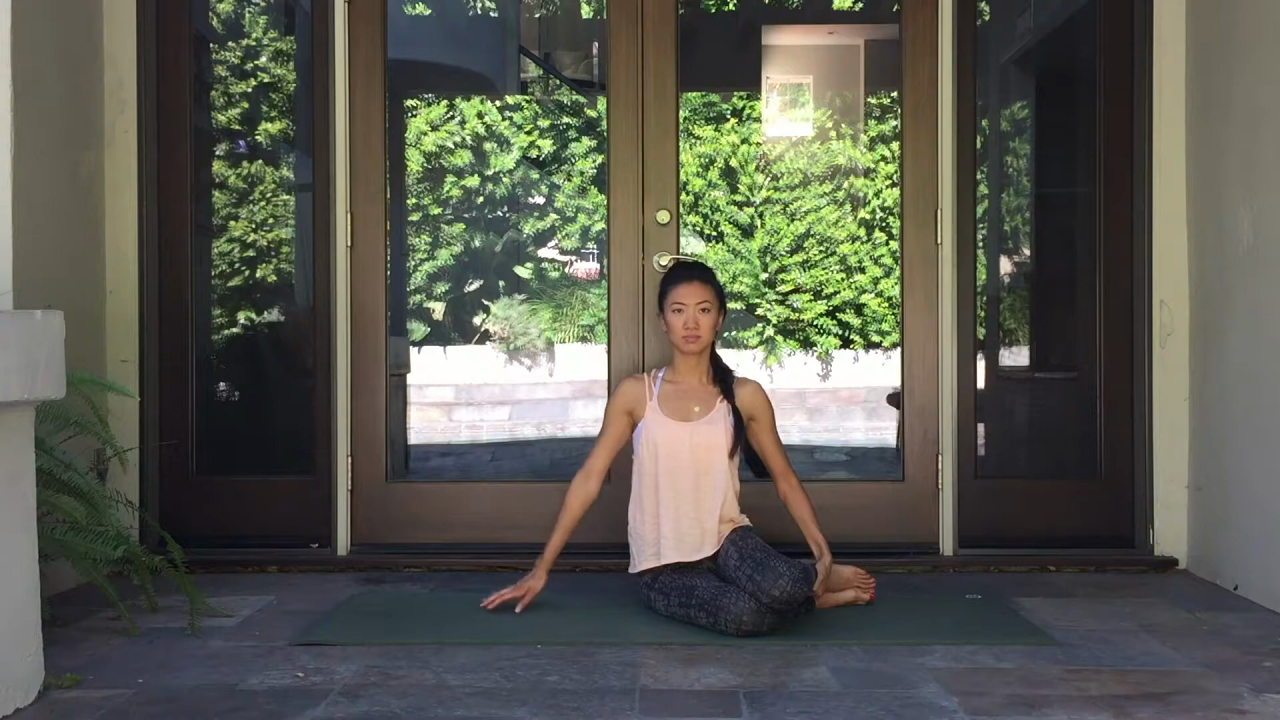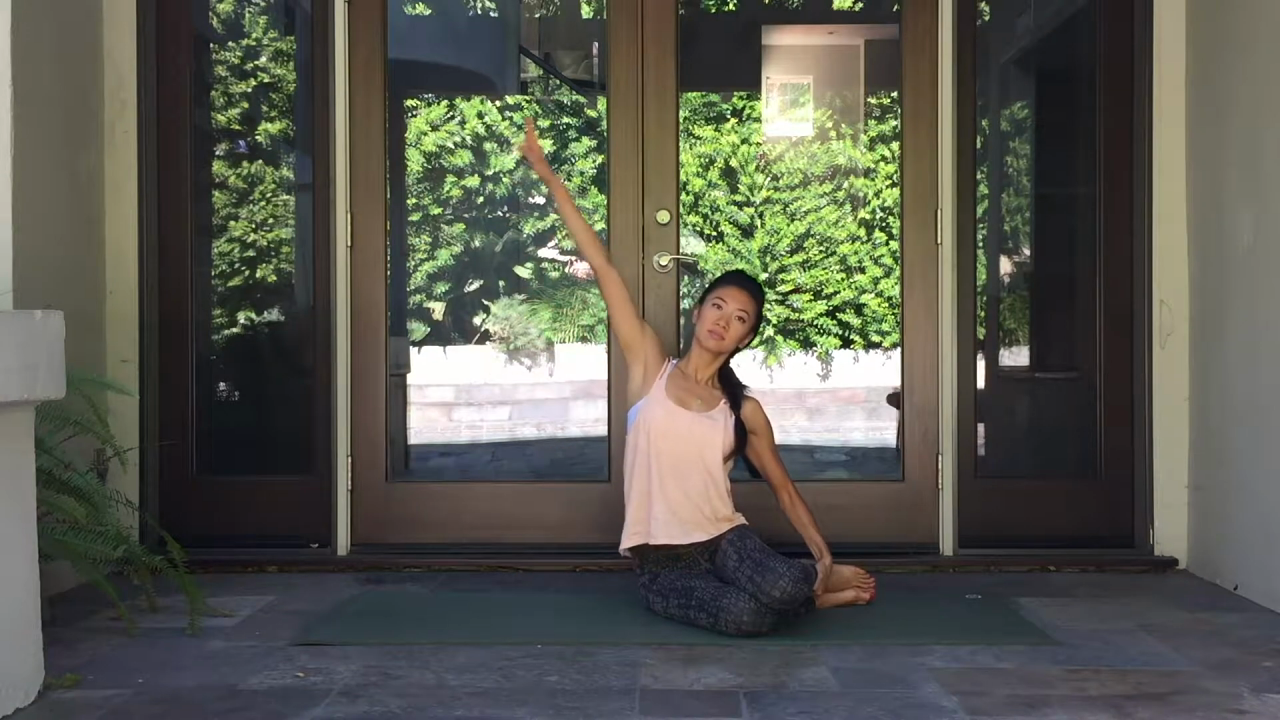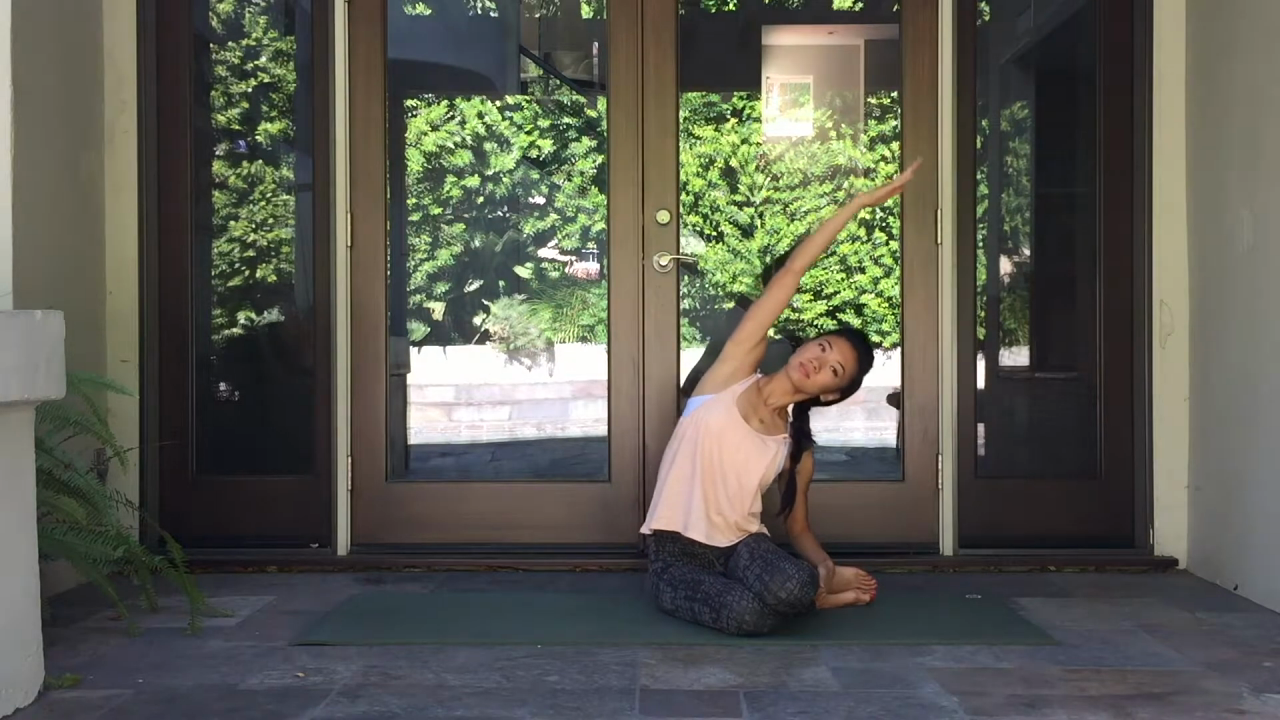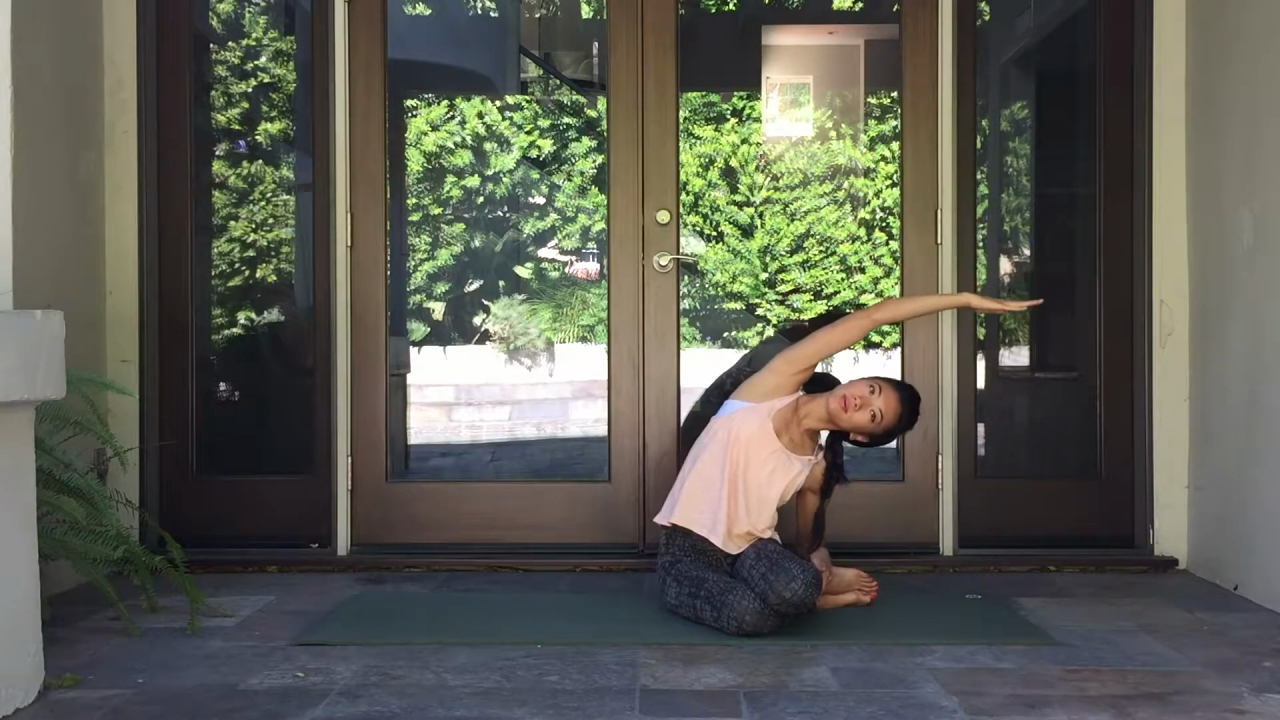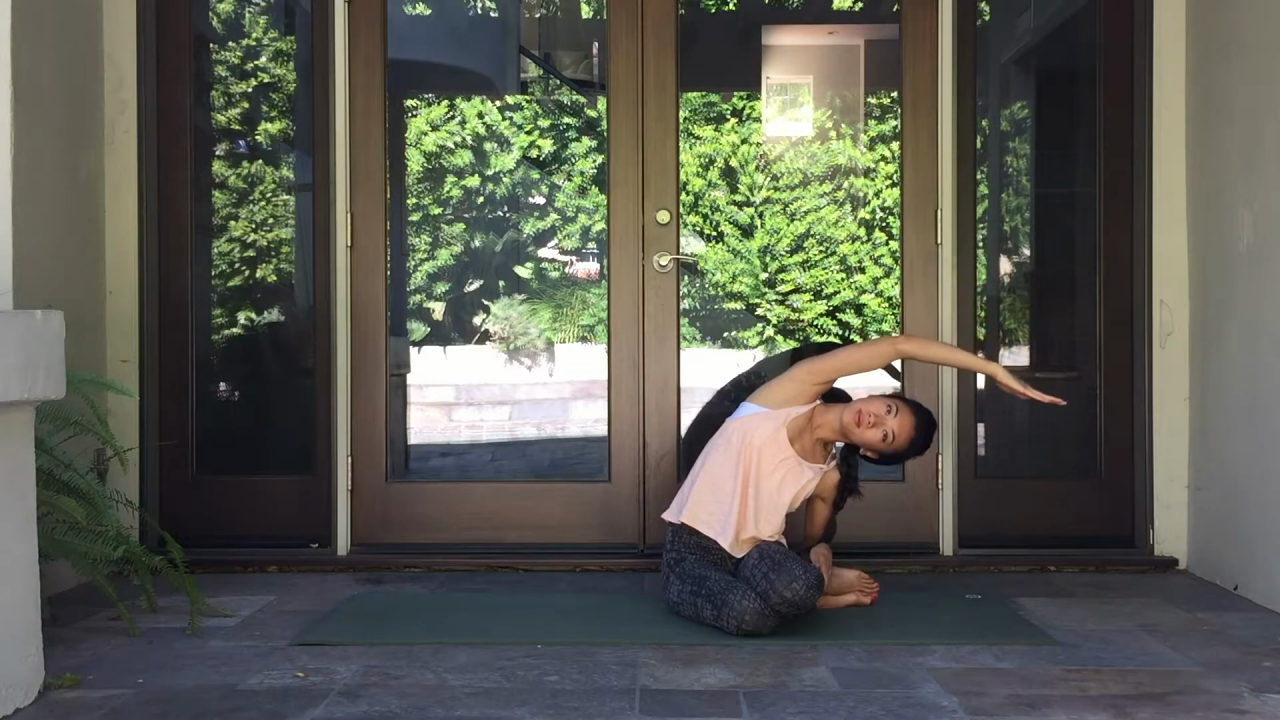
dt=1s
person 1, frame 1
left shoulder: (745, 395)
right shoulder: (635, 393)
left elbow: (785, 479)
right elbow: (589, 479)
left wrist: (823, 553)
right wrist: (541, 569)
left hip: (728, 541)
right hip: (662, 567)
left knee: (781, 587)
right knee: (745, 615)
left ankle: (816, 578)
right ankle: (816, 594)
person 1, frame 2
left shoulder: (745, 411)
right shoulder: (649, 367)
left elbow: (782, 487)
right elbow: (603, 269)
left wrist: (825, 557)
right wrist: (549, 177)
left hip: (724, 540)
right hip: (660, 562)
left knee: (780, 590)
right knee: (743, 618)
left ankle: (815, 581)
right ankle: (809, 591)
person 1, frame 3
left shoulder: (797, 449)
right shoulder: (736, 371)
left elbow: (799, 528)
right elbow: (791, 273)
left wrist: (825, 566)
right wrist: (860, 203)
left hip: (740, 544)
right hip: (677, 552)
left knee: (792, 587)
right knee: (747, 616)
left ankle: (814, 585)
right ankle: (815, 592)
person 1, frame 4
left shoulder: (819, 469)
right shoulder: (778, 384)
left elbow: (809, 539)
right elbow: (870, 318)
left wrist: (820, 563)
right wrist: (965, 300)
left hip: (750, 549)
right hip: (687, 547)
left knee: (796, 588)
right knee: (749, 615)
right ankle: (819, 591)
person 1, frame 5
right shoulder: (797, 390)
left elbow: (816, 537)
right elbow: (898, 347)
left wrist: (819, 552)
right wrist: (994, 370)
left hip: (754, 551)
right hip: (693, 547)
left knee: (797, 586)
right knee: (749, 616)
left ankle: (819, 585)
right ankle: (822, 588)
